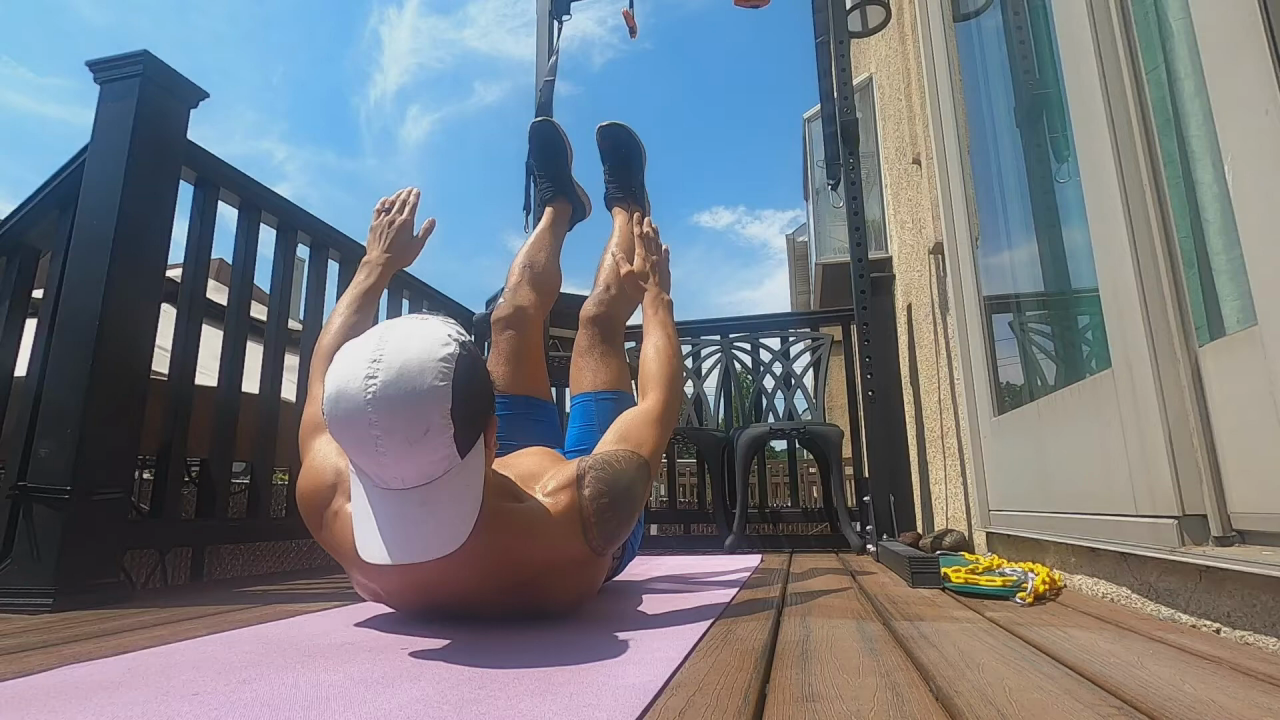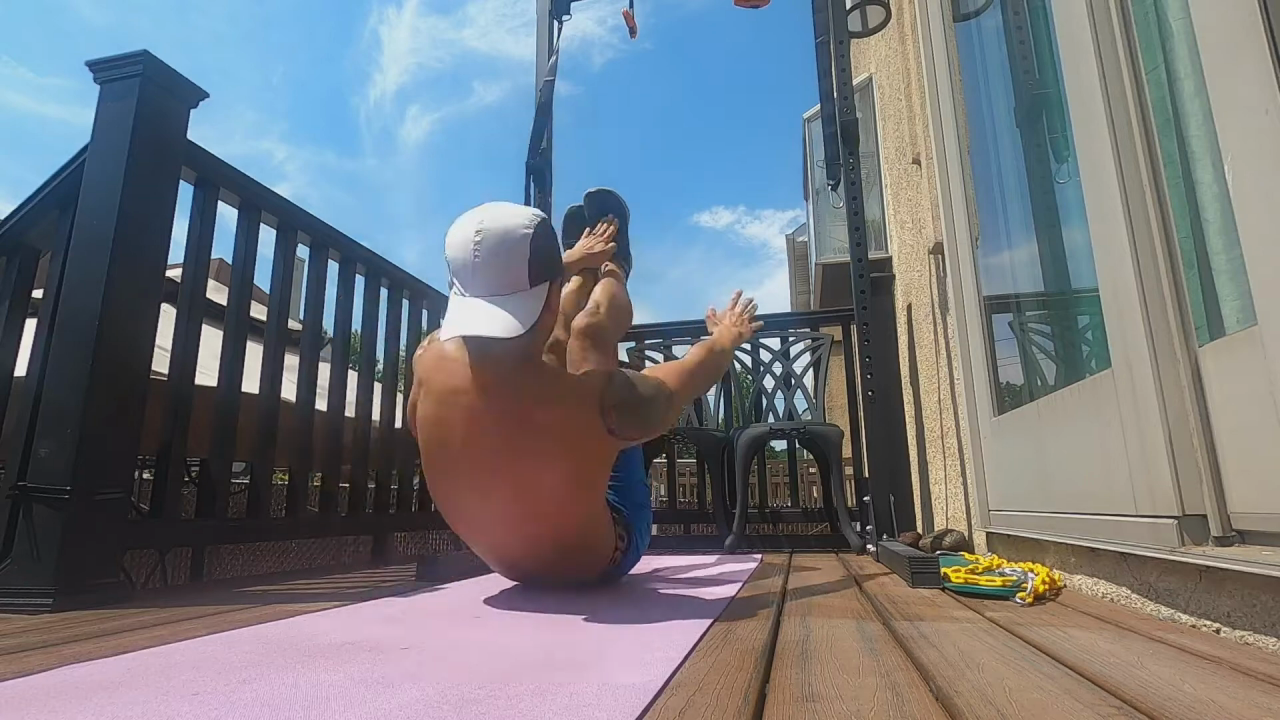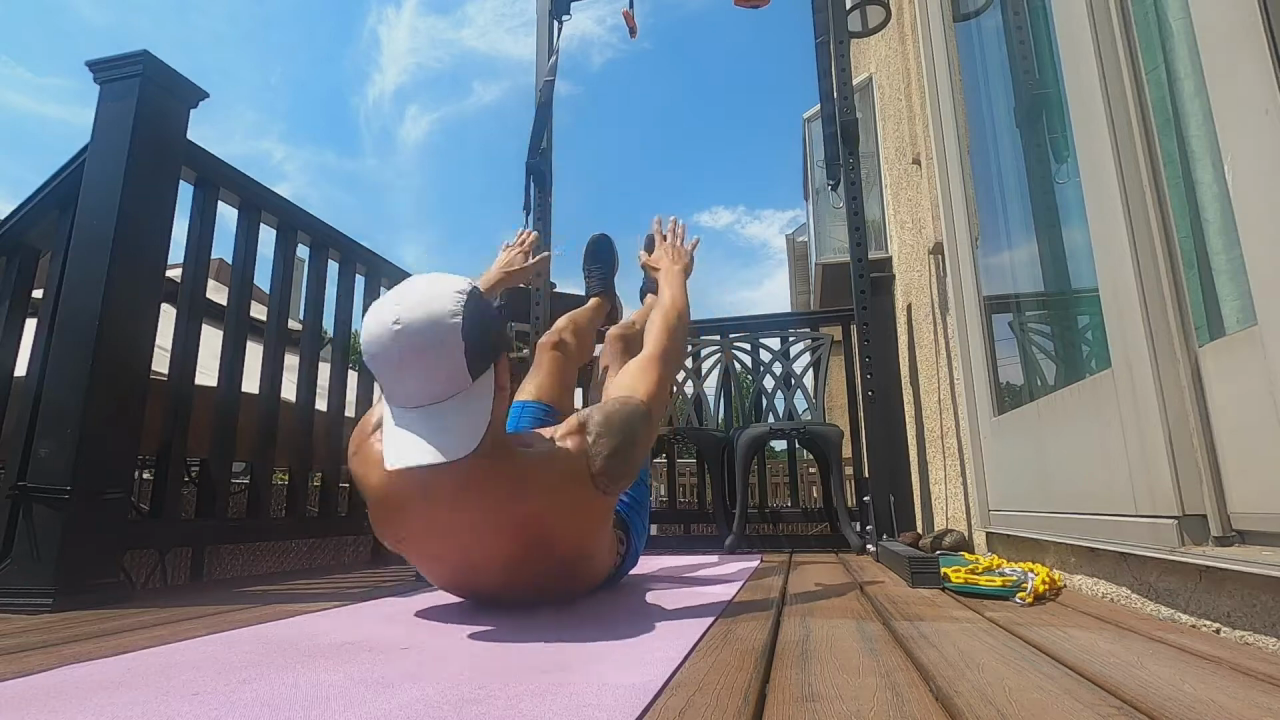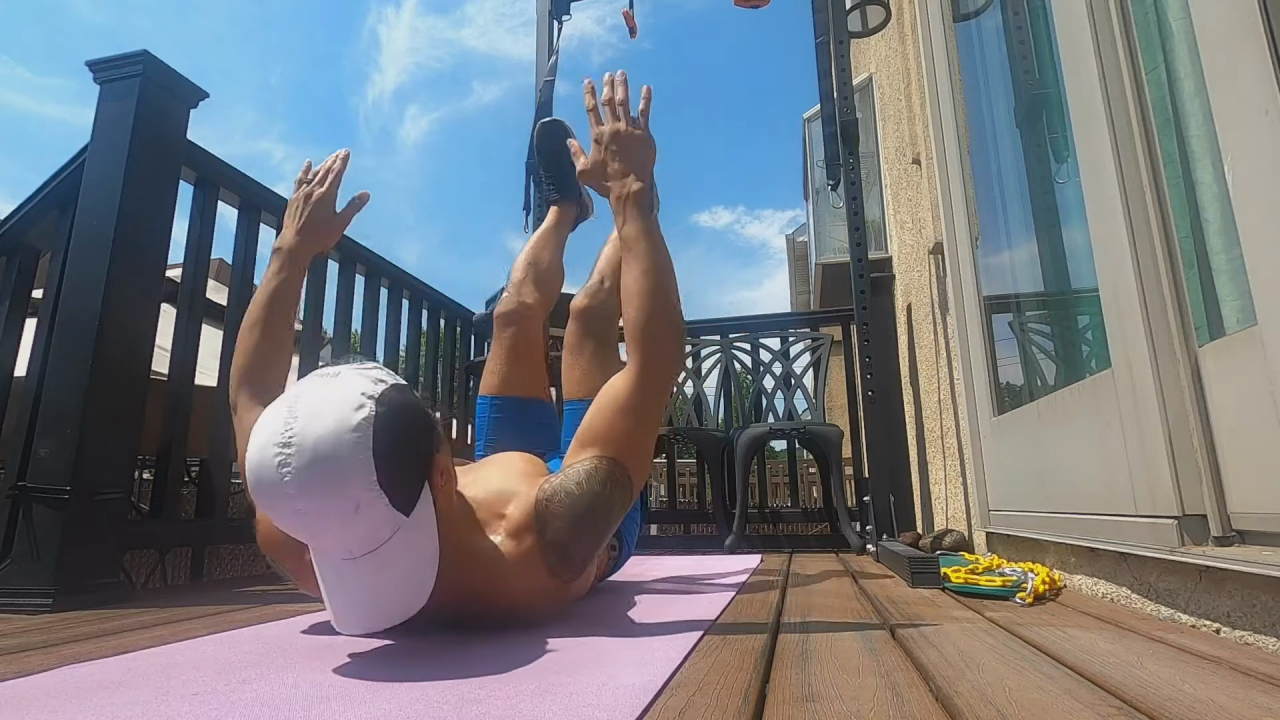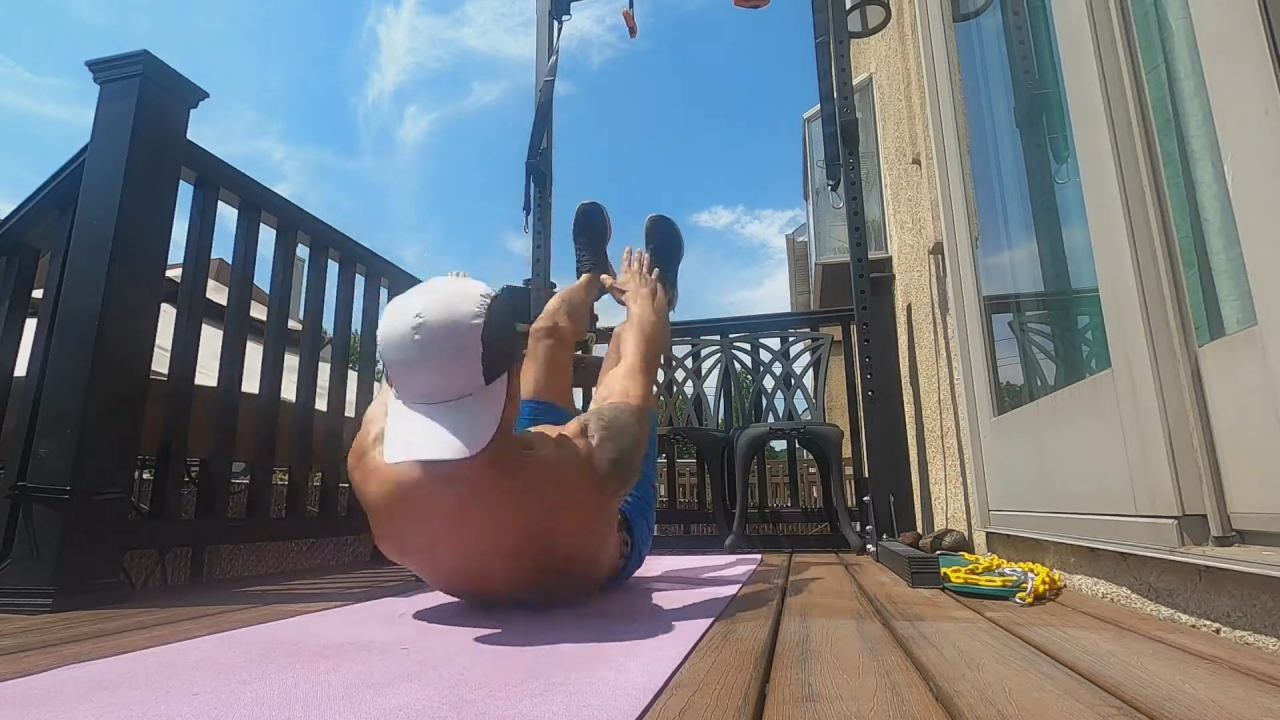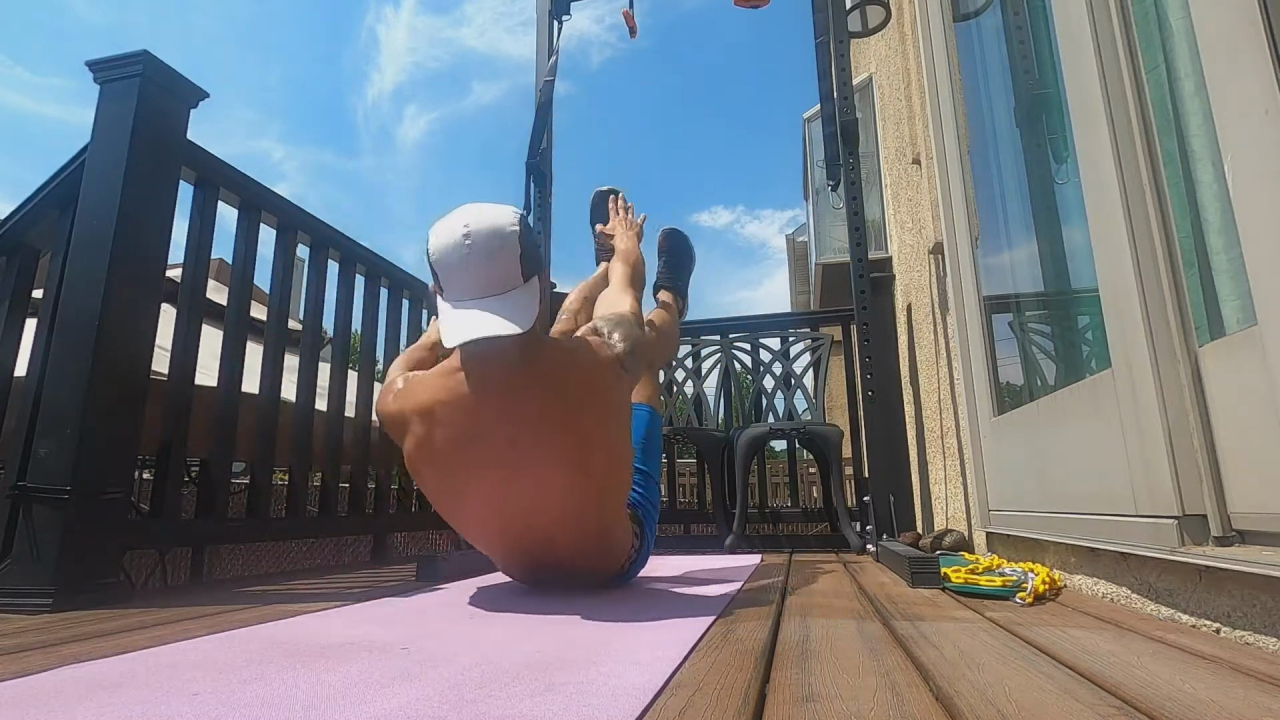
dt=0.4s
person 1, frame 1
left shoulder: (334, 510)
right shoulder: (579, 519)
left elbow: (327, 365)
right elbow: (660, 403)
left wrist: (373, 265)
right wrist: (655, 300)
left knee: (513, 314)
right knee: (598, 319)
left ankle: (558, 208)
right ankle: (625, 210)
person 1, frame 2
left shoulder: (430, 362)
right shoulder: (596, 396)
left elbow: (494, 290)
right elbow: (696, 372)
left wrist: (569, 264)
right wrist: (728, 335)
right hip: (598, 560)
left knee: (556, 341)
right knee: (590, 328)
left ankle: (587, 279)
right ankle: (612, 273)
person 1, frame 3
left shoulder: (372, 457)
right shoulder: (581, 463)
right elbow: (661, 358)
left wrist: (488, 283)
right wrist: (673, 273)
right hip: (595, 563)
left knee: (555, 342)
right knee: (622, 345)
left ankle: (600, 305)
right ankle: (653, 301)
person 1, frame 4
left shoulder: (295, 542)
right shoulder: (547, 551)
left elbow: (249, 392)
right elbow: (656, 359)
left wrist: (291, 251)
right wrist: (629, 195)
left knee: (515, 313)
right knee: (590, 313)
left ankle: (563, 210)
right ankle: (636, 197)
person 1, frame 5
left shoulder: (374, 466)
right shoulder: (585, 460)
left elbow: (390, 388)
right elbow: (635, 370)
left wrist: (427, 326)
right wrist: (638, 299)
right hip: (600, 567)
left knee: (552, 331)
right knee: (626, 348)
left ankle: (588, 280)
right ankle: (656, 296)
person 1, frame 6
left shoulder: (405, 400)
right shoulder: (602, 357)
right elbow: (625, 289)
right wrist: (627, 242)
left hip: (520, 564)
right hip: (609, 563)
left ankle: (606, 265)
right ankle: (670, 300)
